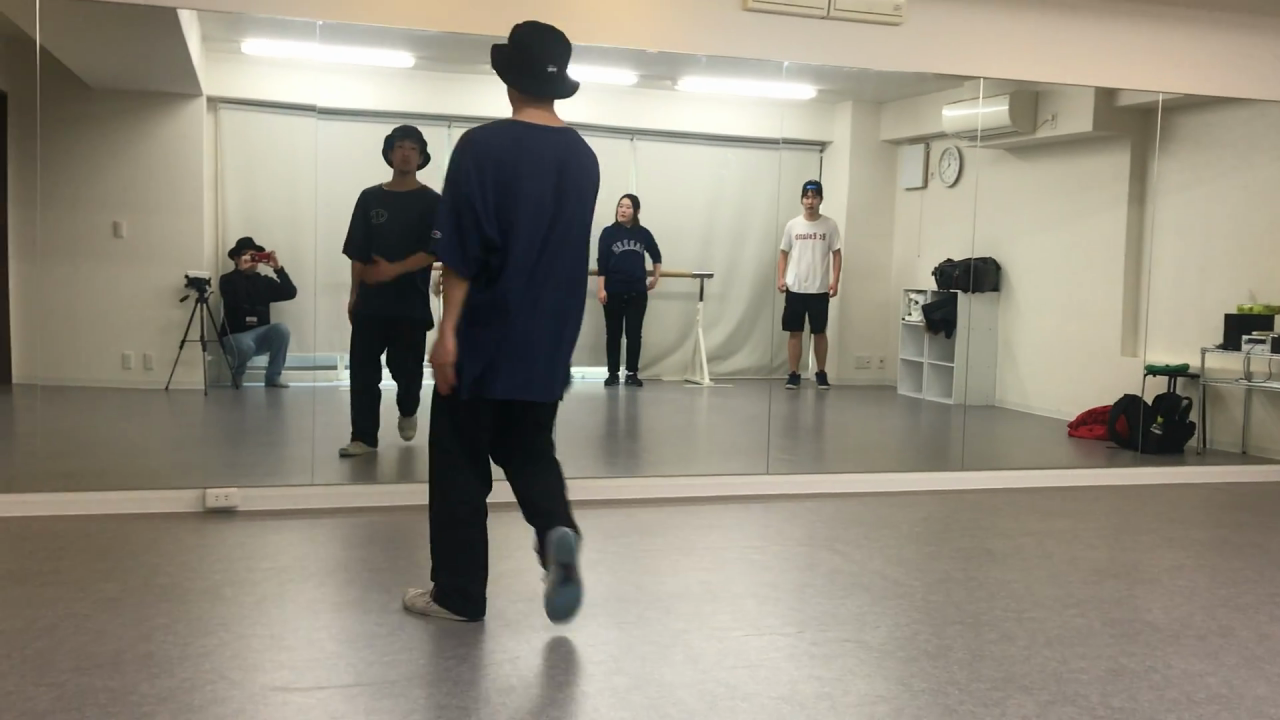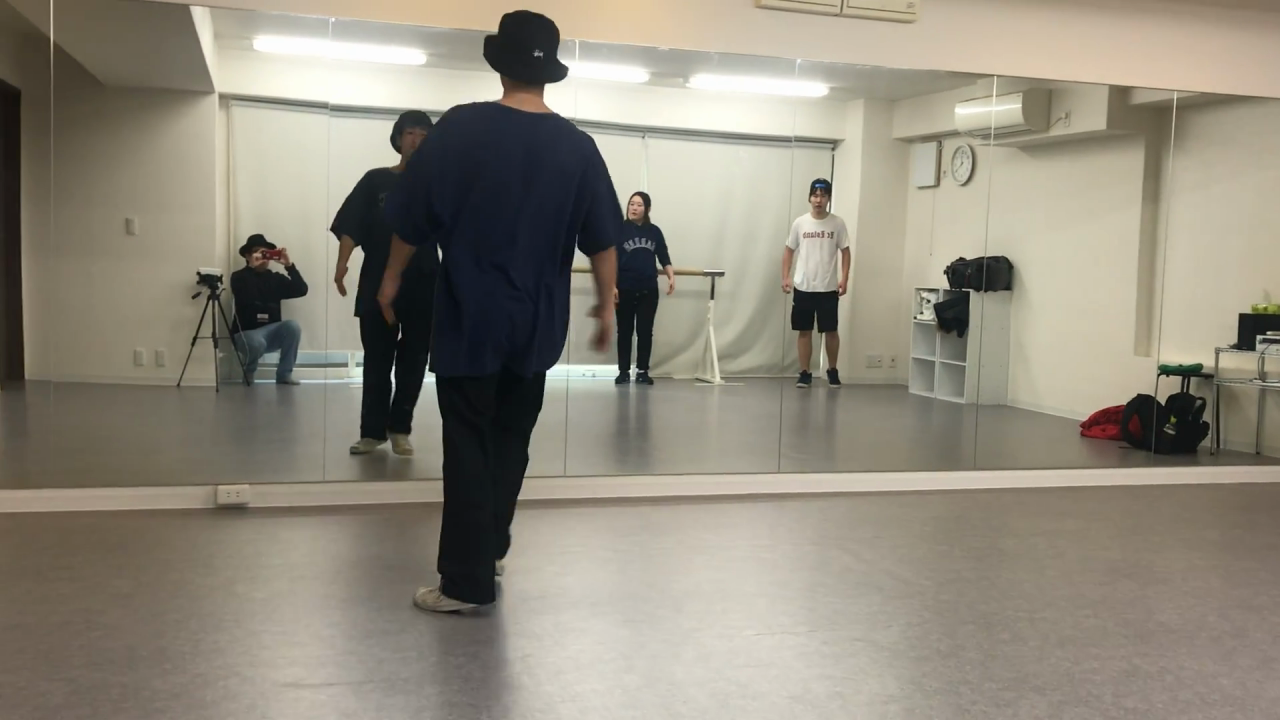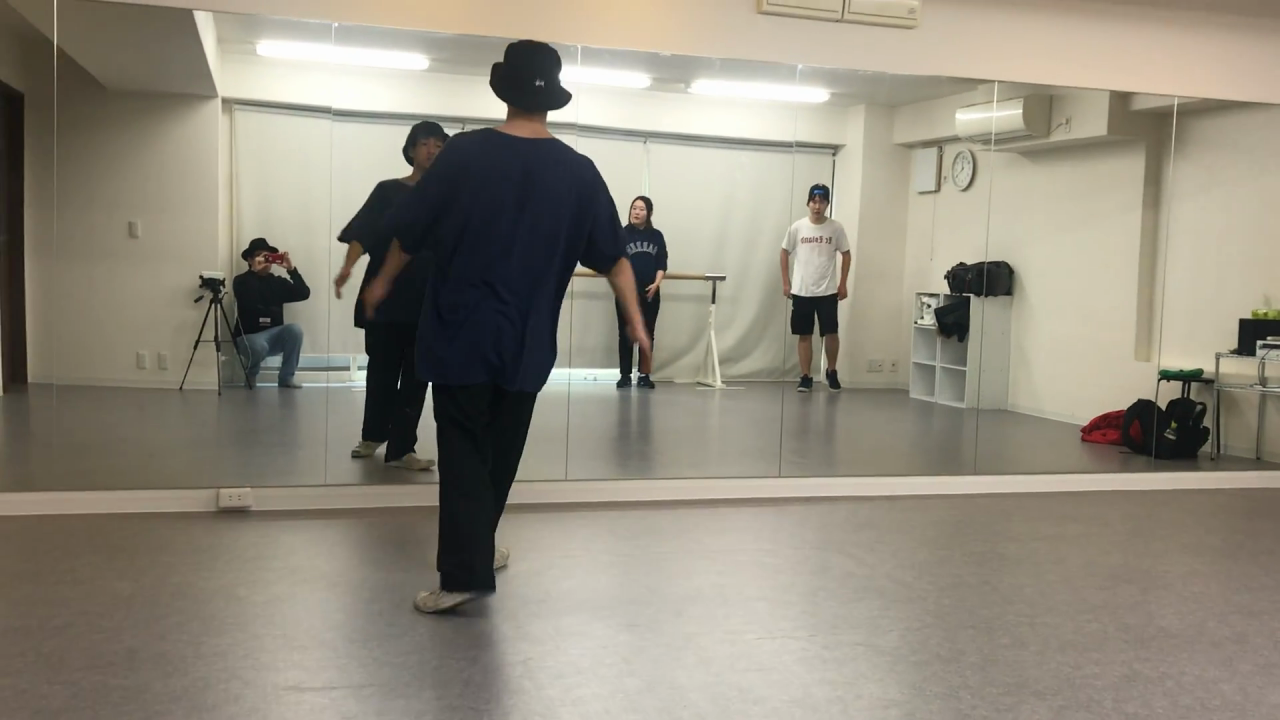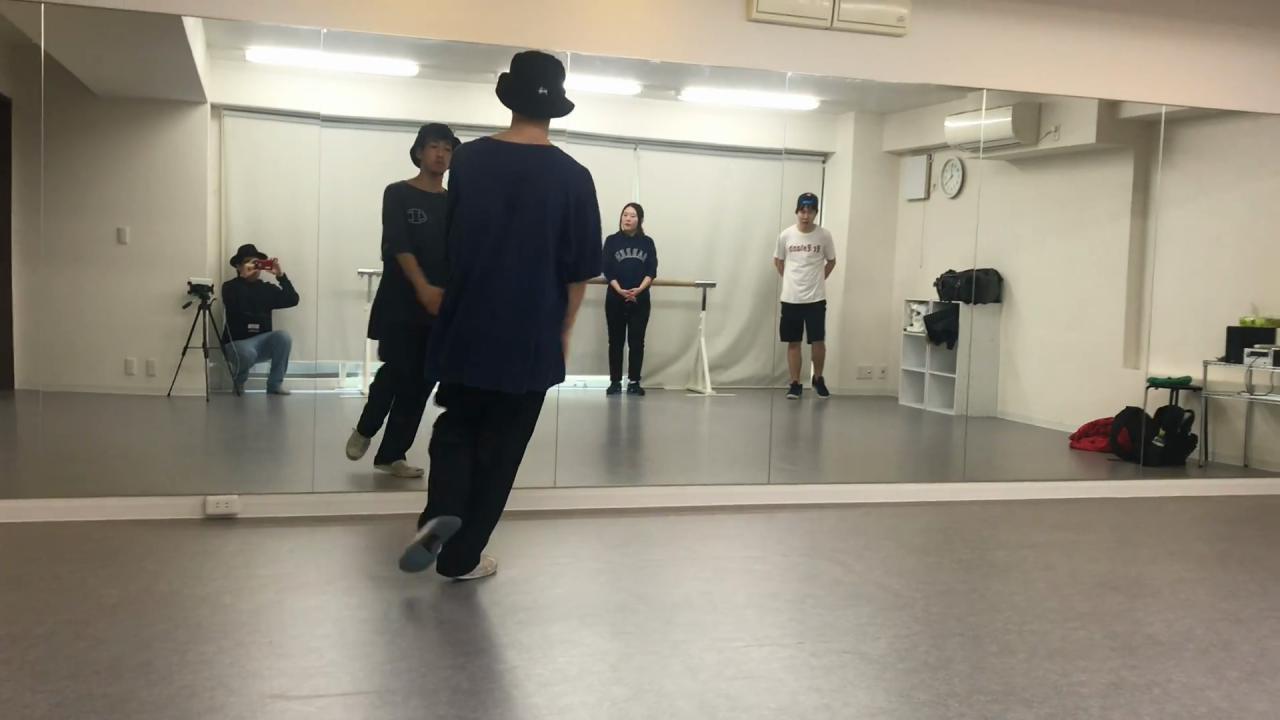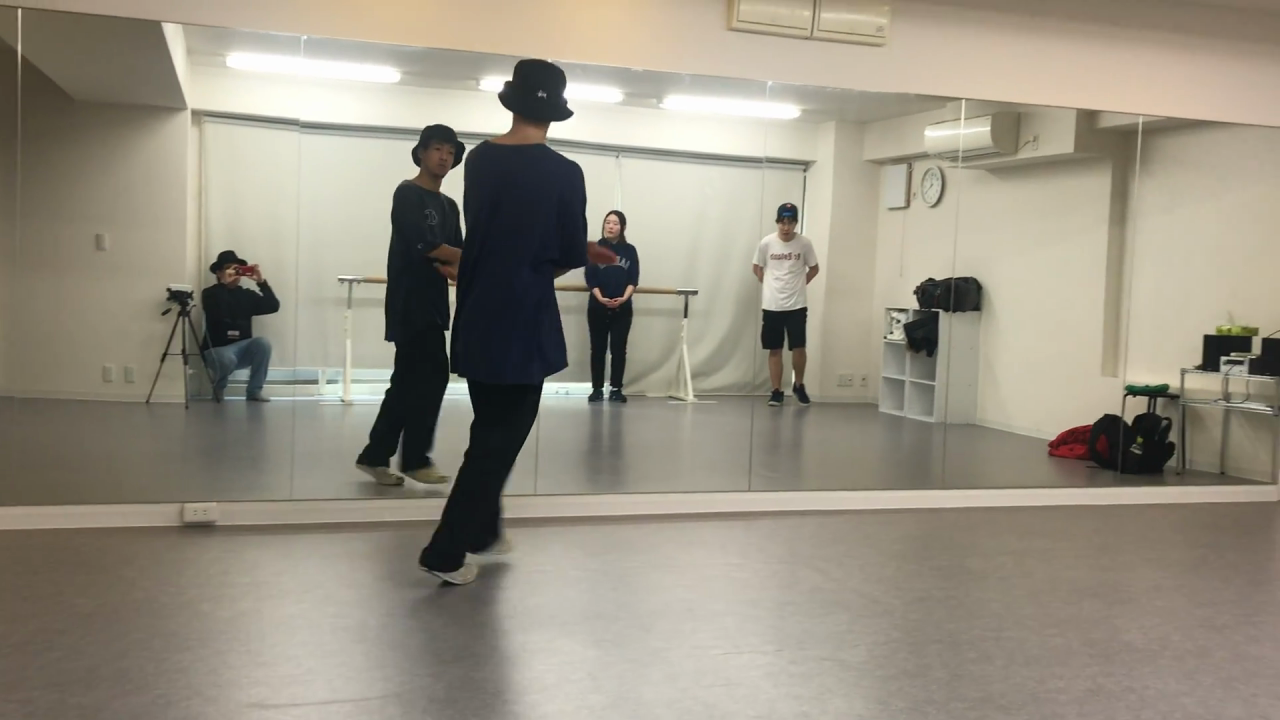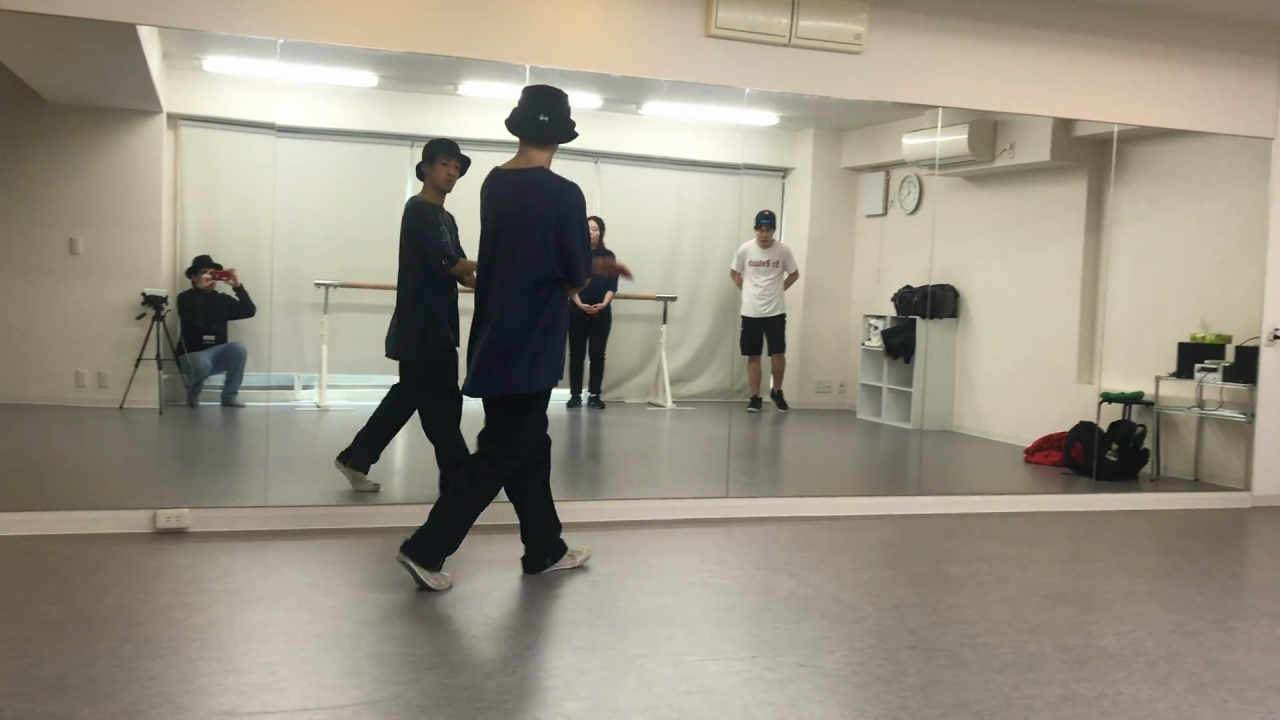
dt=0.2s
person 1, frame 1
left shoulder: (482, 146)
right shoulder: (582, 158)
left elbow: (459, 253)
left wrist: (446, 329)
left hip: (484, 339)
right hip: (550, 342)
left knee: (458, 461)
right knee: (529, 453)
left ankle: (458, 592)
right ankle: (557, 532)
person 1, frame 2
left shoulder: (460, 128)
right shoulder: (577, 145)
left elbow: (413, 218)
right elbow: (602, 239)
left wrist: (390, 280)
right wrist: (605, 306)
left hip: (470, 318)
right hip: (537, 321)
left knee: (468, 446)
right knee: (510, 440)
left ankle: (467, 580)
right ankle: (490, 546)
person 1, frame 3
left shoulder: (464, 152)
right shoulder: (577, 170)
left elbow: (412, 232)
right elbow: (610, 254)
left wrist: (382, 285)
right wrist: (634, 322)
left hip: (459, 328)
right hip: (528, 336)
left knee: (461, 447)
right knee: (502, 446)
left ankle: (465, 572)
right ankle: (476, 554)
person 1, frame 4
left shoulder: (468, 160)
right shoulder: (573, 177)
left elbow: (455, 241)
right elbow: (581, 266)
right wrist: (565, 328)
left hip: (464, 328)
right hip: (529, 334)
left knee: (457, 427)
right knee: (501, 444)
left ankle: (440, 515)
right ankle: (461, 554)
person 1, frame 5
left shoulder: (479, 160)
right shoulder: (564, 173)
right elbow: (567, 255)
left wrist: (584, 247)
left hip: (480, 318)
right hip: (524, 323)
left knee: (496, 426)
right knee: (497, 439)
left ankle: (481, 530)
right ankle: (446, 551)
person 1, frame 6
left shoulder: (493, 184)
right shoulder: (562, 194)
right elbow: (573, 275)
left wrist: (593, 265)
right wrist: (579, 278)
left hip: (494, 336)
right hip: (530, 343)
left knee: (525, 444)
right knee: (504, 452)
left ankle: (547, 550)
right ankle: (426, 548)
person 2, frame 1
left shoulder: (431, 201)
right shoulder: (370, 198)
left elbow: (433, 252)
right elbow: (357, 250)
left wrist: (395, 269)
right wrist: (355, 291)
left hip: (411, 301)
right hip: (371, 300)
left knee: (407, 365)
right knee: (363, 368)
left ankle: (408, 410)
right ankle: (363, 436)
person 2, frame 2
right shoulder: (376, 180)
right elbow: (350, 223)
right wrist: (343, 263)
left hip: (420, 289)
right hip: (377, 286)
left knee: (412, 360)
right knee: (377, 361)
left ankle: (399, 428)
right ankle: (374, 432)
person 2, frame 3
right shoulder: (387, 191)
right elbow: (361, 232)
right wrist: (348, 268)
left hip: (428, 302)
right hip: (386, 300)
left knee: (417, 376)
right knee: (382, 371)
left ankle: (402, 449)
right ankle: (372, 436)
person 2, frame 4
right shoulder: (398, 194)
right elbow: (399, 246)
right wrist: (421, 284)
right hip: (399, 302)
left knee: (421, 379)
right knee: (398, 372)
left ankle: (392, 454)
right ankle: (365, 428)
person 2, frame 5
left shoulder: (449, 205)
right shoulder: (408, 193)
left elbow: (456, 250)
right elbow: (425, 244)
left wrist: (450, 265)
left hip: (431, 303)
right hip: (411, 302)
left knee: (409, 382)
right knee: (431, 377)
left ankle: (375, 457)
right ankle: (415, 460)
person 2, frame 6
left shoulder: (446, 219)
right shoulder: (419, 209)
left elbow: (455, 266)
right elbow: (448, 261)
left wrist: (472, 271)
left hip: (434, 321)
right hip: (424, 322)
left knee: (407, 396)
right knee: (443, 398)
left ankle: (355, 460)
right ankle: (458, 477)
person 3, frame 1
left shoulder: (830, 225)
right shoulder: (792, 225)
left elbow: (836, 254)
right elbow: (784, 253)
left wrist: (835, 281)
right wrist: (781, 278)
left hip: (819, 289)
right hip: (795, 288)
left knee: (819, 332)
right knee: (795, 332)
left ankle: (821, 373)
right ankle: (794, 374)
person 3, frame 2
left shoulder: (837, 223)
right shoulder: (800, 223)
left elbow: (845, 252)
right elbow: (789, 251)
left wrist: (844, 279)
right wrist: (785, 277)
left hip: (828, 288)
right hip: (803, 287)
left knee: (831, 330)
right knee: (804, 331)
left ankle: (832, 370)
right ankle: (805, 373)
person 3, frame 3
left shoulder: (836, 228)
right shoulder: (797, 227)
left elbow: (846, 255)
right elbow: (785, 254)
left wrist: (843, 283)
right wrist: (786, 282)
left hip: (828, 291)
right hip: (801, 291)
left knee: (831, 333)
right knee: (804, 335)
left ankle: (832, 371)
right ankle: (806, 377)
person 3, frame 4
left shoulder: (824, 236)
right shoulder: (786, 235)
left elbow: (831, 262)
right elbow: (779, 262)
left wrist: (816, 281)
right wrist: (792, 281)
left hip: (815, 298)
right hip: (790, 298)
left knee: (817, 340)
right knee: (793, 342)
left ankle: (818, 378)
right ankle: (795, 384)
person 3, frame 5
left shoulder: (804, 243)
right shoulder: (767, 243)
left elbow: (814, 268)
right elbow: (757, 268)
left wrist: (799, 285)
right wrist: (771, 287)
left hip: (796, 305)
right hip: (771, 305)
left knee: (799, 347)
right knee: (774, 349)
left ankle: (799, 385)
right ankle: (776, 391)
person 3, frame 6
left shoulder: (783, 250)
right shoulder: (745, 249)
left elbow: (794, 274)
right elbow: (734, 273)
left wrist: (779, 289)
right wrist: (748, 291)
left hip: (775, 311)
right hip: (750, 311)
left knee: (778, 353)
right knee: (753, 356)
left ankle: (777, 391)
right ankle: (755, 397)
person 4, frame 1
left shoulder: (643, 233)
right shoulder: (609, 233)
left elbow: (656, 255)
right elbow: (602, 263)
left wrist: (655, 277)
right wrist: (601, 288)
left hip: (637, 292)
right hip: (613, 291)
left knee: (634, 333)
right knee: (613, 333)
left ankle: (631, 374)
right ankle: (613, 374)
person 4, frame 2
left shoulder: (654, 232)
right shoulder: (620, 230)
left elbow: (664, 257)
right elbow: (614, 260)
left wrist: (671, 278)
left hip: (649, 289)
right hip: (626, 289)
left knee: (645, 331)
right knee: (625, 331)
left ankle: (642, 371)
right ankle: (624, 371)
person 4, frame 3
left shoulder: (656, 236)
right shoulder: (622, 234)
left elbow: (662, 263)
left wrist: (656, 283)
left hip: (650, 294)
left knee: (647, 335)
right knee: (626, 335)
left ankle: (644, 375)
right ankle: (625, 375)
person 4, frame 4
left shoulder: (647, 243)
right shoulder: (612, 241)
left elbow: (651, 271)
right elbow: (607, 270)
left wrist: (639, 289)
right wrist: (619, 290)
left hip: (640, 300)
right hip: (616, 299)
left knee: (637, 342)
right knee: (616, 341)
left ankle: (634, 382)
right ankle: (615, 382)
person 4, frame 5
left shoulder: (629, 250)
left elbow: (633, 279)
right elbow: (590, 278)
left wrist: (624, 298)
right wrist: (600, 298)
left hip: (622, 308)
right hip: (598, 307)
left knee: (619, 349)
right knee: (598, 349)
left ankle: (616, 389)
right ankle: (597, 389)
person 4, frame 6
left shoulder: (608, 256)
left elbow: (612, 284)
left wrist: (604, 304)
right wrist: (580, 304)
left hip: (601, 313)
right hip: (578, 312)
left knee: (598, 355)
right knee: (577, 354)
left ankle: (594, 395)
right ankle: (575, 394)
